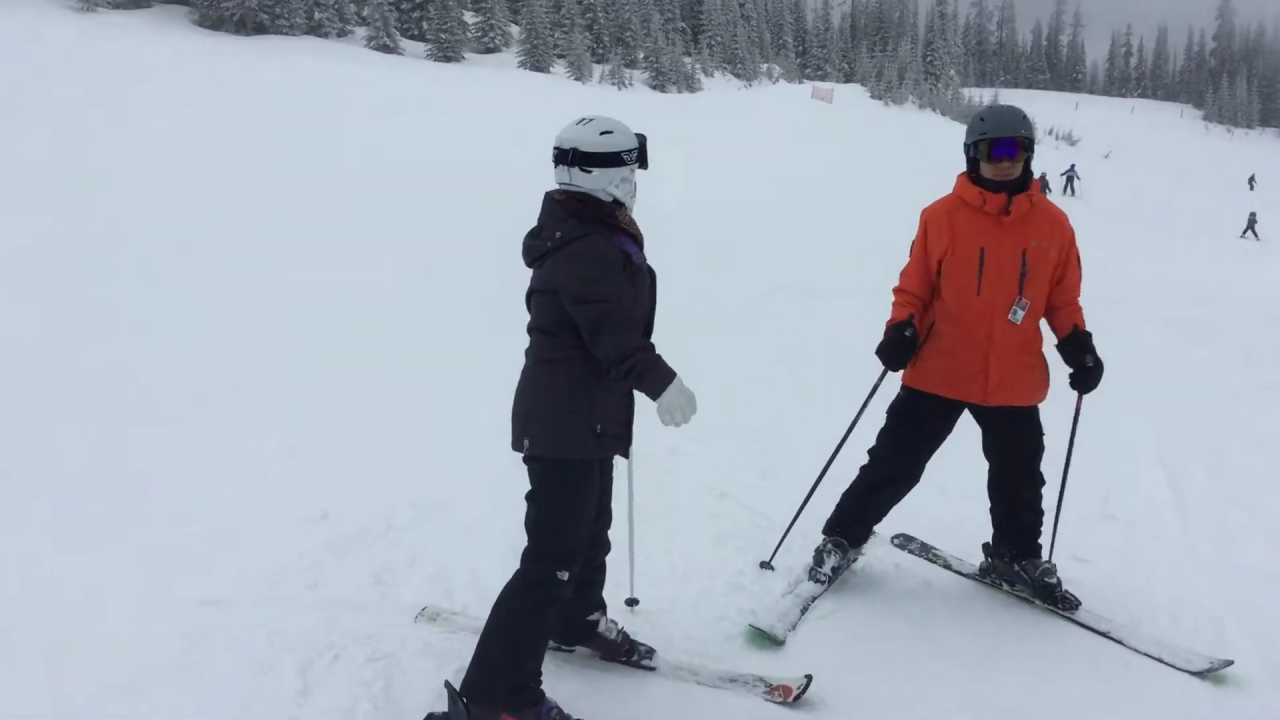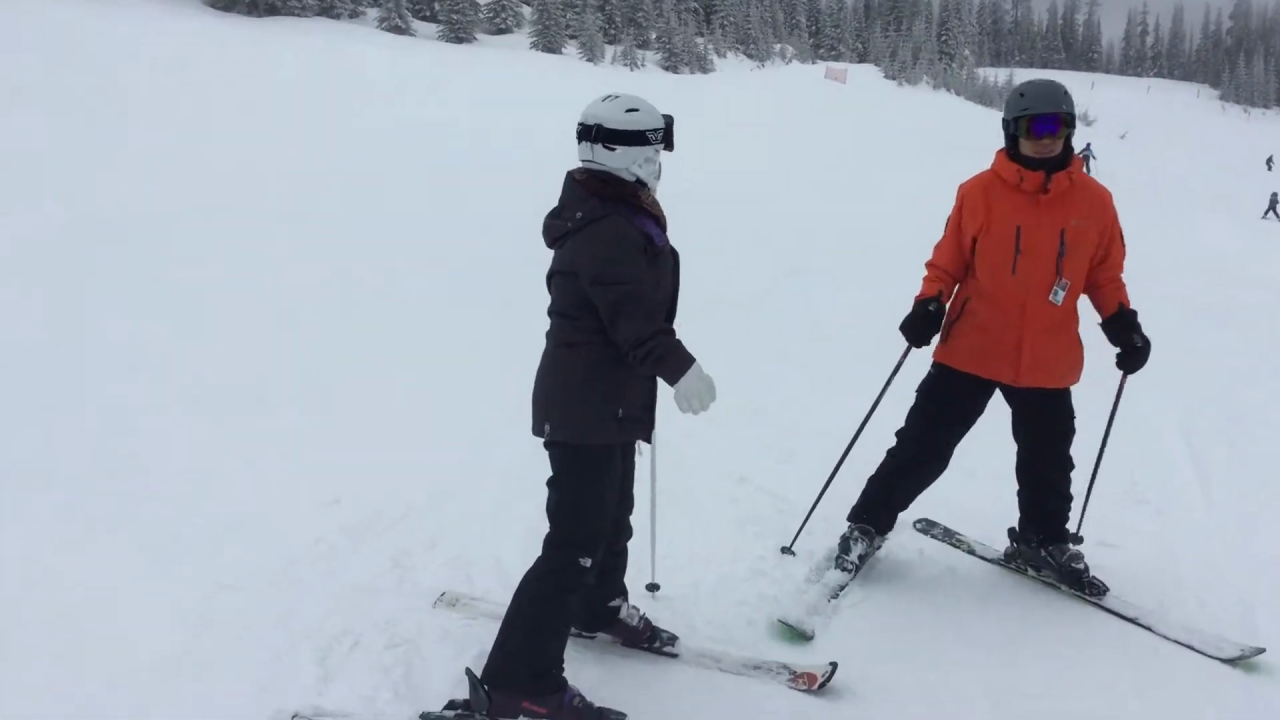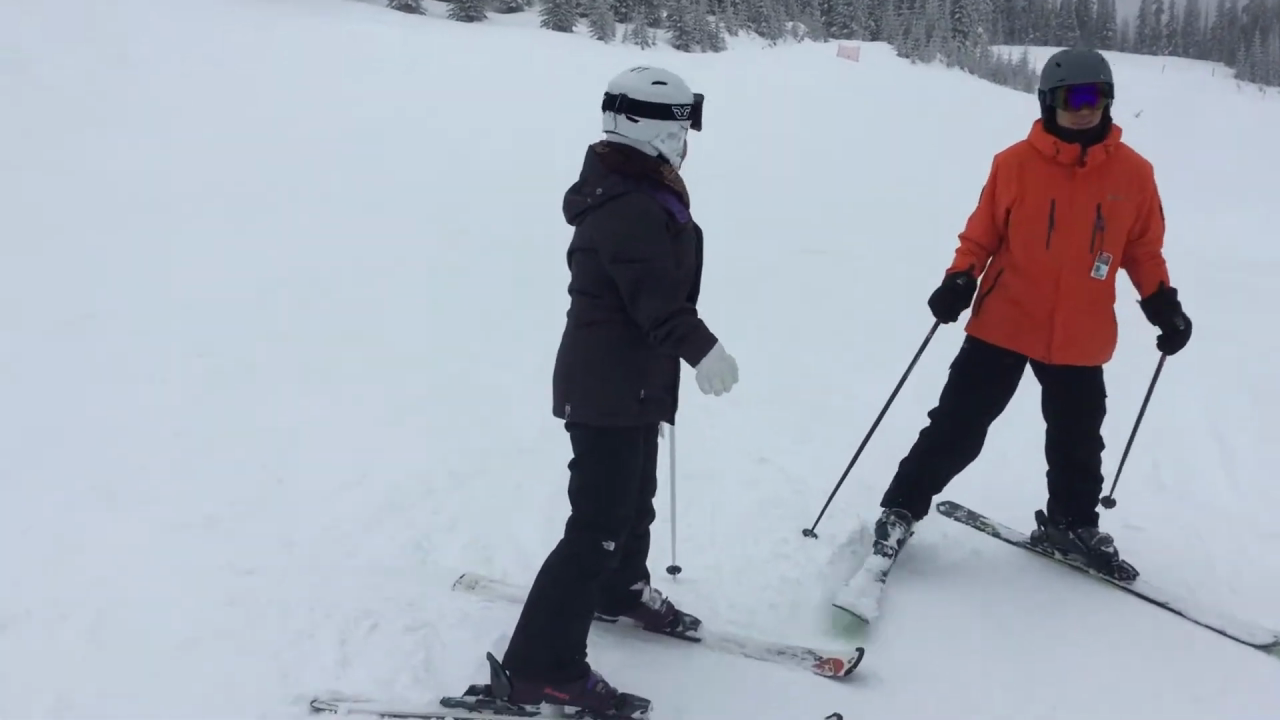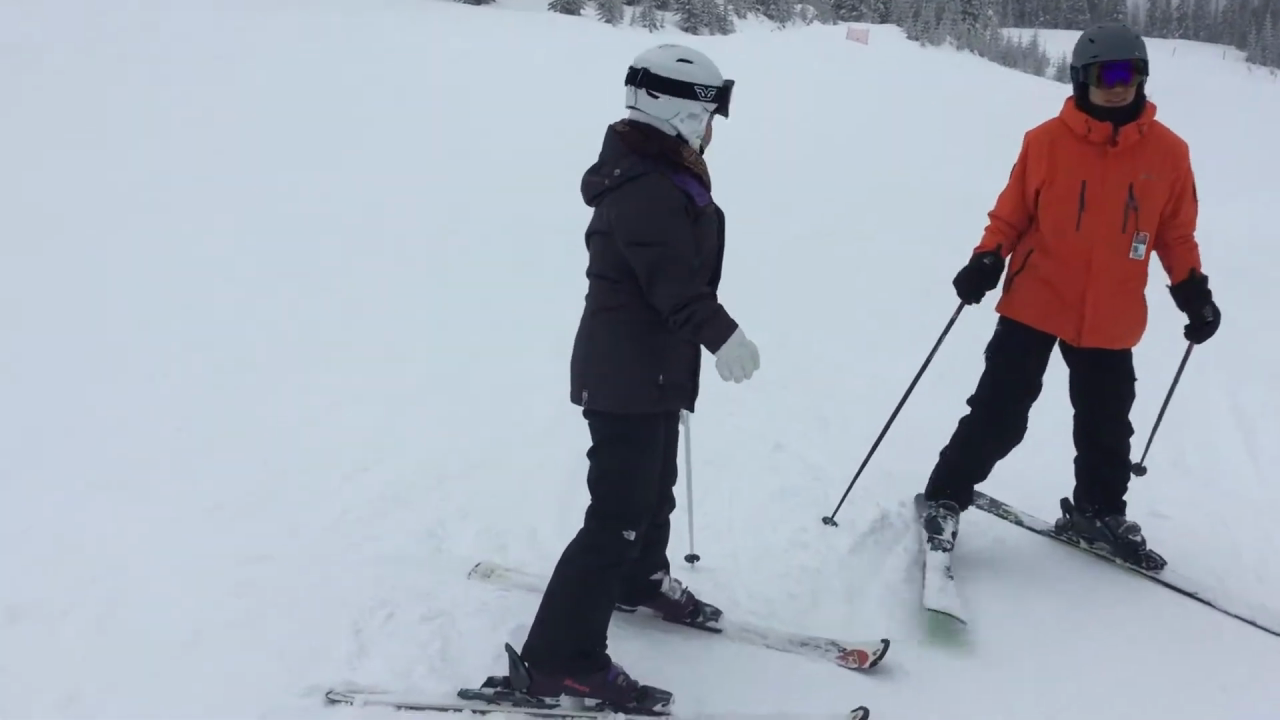
dt=0.1s
person 1, frame 1
left shoulder: (575, 234)
right shoulder: (591, 250)
right elbow: (614, 334)
right wrist: (660, 384)
left hip: (579, 414)
right hip: (568, 420)
left knee: (587, 530)
right knee: (554, 554)
left ankle: (577, 620)
person 1, frame 2
left shoulder: (603, 215)
right shoulder: (610, 231)
right elbow: (635, 318)
right wrist: (680, 369)
left hip: (604, 399)
right hip: (588, 406)
left knee: (610, 516)
right knee: (575, 542)
left ankle: (599, 606)
person 1, frame 3
left shoulder: (627, 192)
right shoulder: (631, 208)
right elbow: (656, 296)
right wrist: (702, 349)
left hip: (625, 380)
right hip: (610, 387)
left knee: (632, 499)
right knee: (599, 525)
left ankle: (621, 590)
right ankle: (541, 666)
person 1, frame 4
left shoulder: (651, 173)
right shoulder: (649, 191)
right elbow: (675, 281)
right wrist: (722, 335)
left hip: (648, 364)
right hip: (628, 372)
left knee: (652, 487)
right knee: (618, 513)
left ankle: (641, 579)
right ankle: (560, 658)
person 2, frame 1
left shoulder: (1052, 224)
right shoulder: (942, 216)
left elbow: (1062, 297)
right elbow: (915, 286)
left wrist: (1077, 343)
right wrist: (901, 329)
left hip: (1015, 378)
right hip: (938, 371)
left knee: (1019, 478)
right knee: (893, 464)
left ankle: (1017, 555)
right ankle: (842, 537)
person 2, frame 2
left shoulder: (1093, 200)
right shoulder: (980, 192)
left elbow: (1104, 272)
right elbow: (949, 261)
left wrist: (1121, 322)
right wrist: (929, 306)
left hip: (1047, 359)
right hip: (971, 349)
left knee: (1048, 462)
right knee: (924, 446)
left ankle: (1044, 541)
right ankle: (867, 524)
person 2, frame 3
left shoulder: (1133, 173)
right shoulder: (1015, 163)
left elbow: (1143, 247)
right elbow: (983, 233)
left wrist: (1161, 301)
right wrist: (959, 280)
left hip: (1080, 336)
right hip: (1003, 323)
left knee: (1078, 442)
right knee: (958, 425)
left ankle: (1070, 523)
right ankle: (902, 507)
person 2, frame 4
left shoulder: (1168, 151)
right shoulder: (1046, 141)
left elbow: (1175, 231)
right elbow: (1013, 210)
left wrist: (1191, 288)
right wrist: (986, 260)
left hip: (1111, 317)
right hip: (1035, 304)
left knee: (1107, 428)
right knee: (999, 413)
left ankle: (1098, 511)
right ankle: (944, 499)
